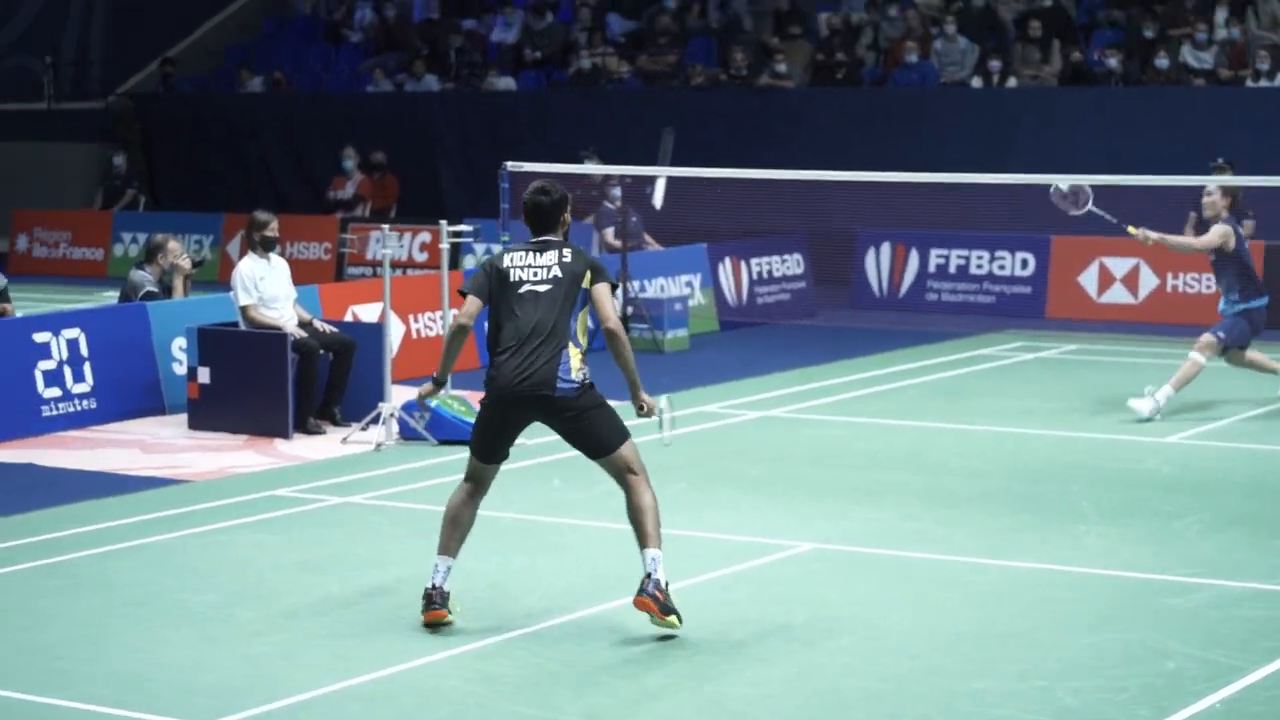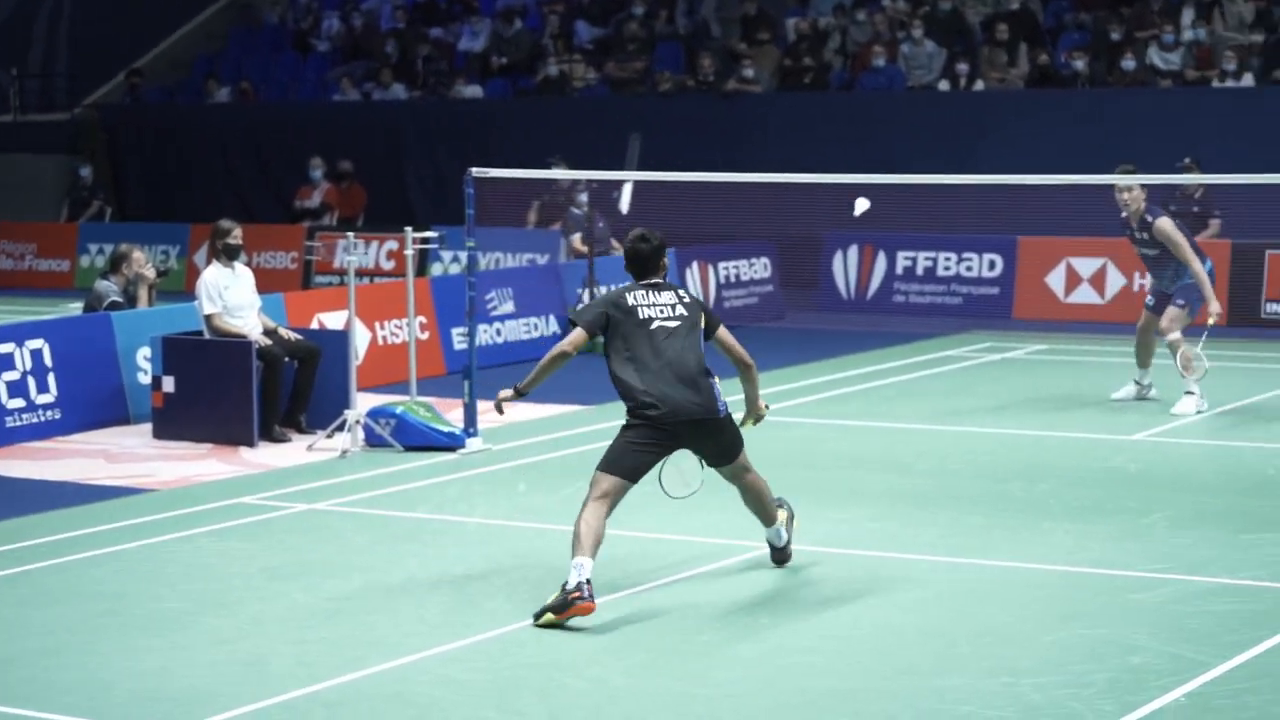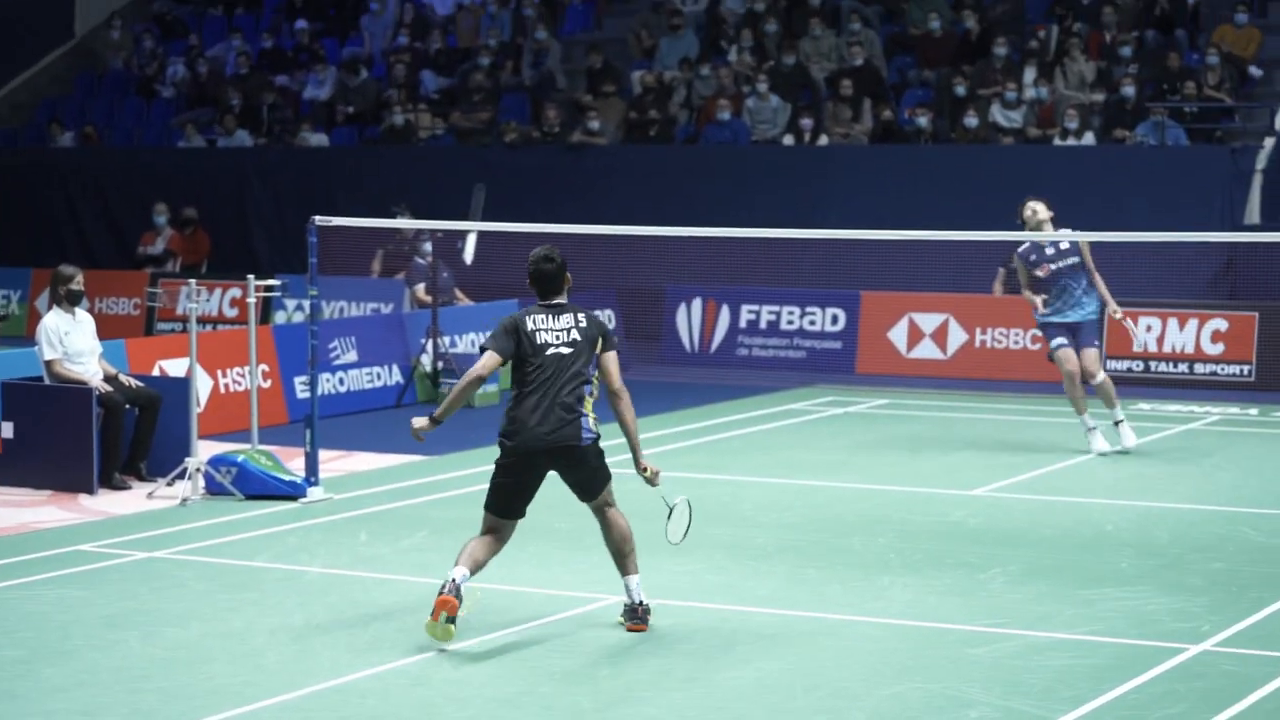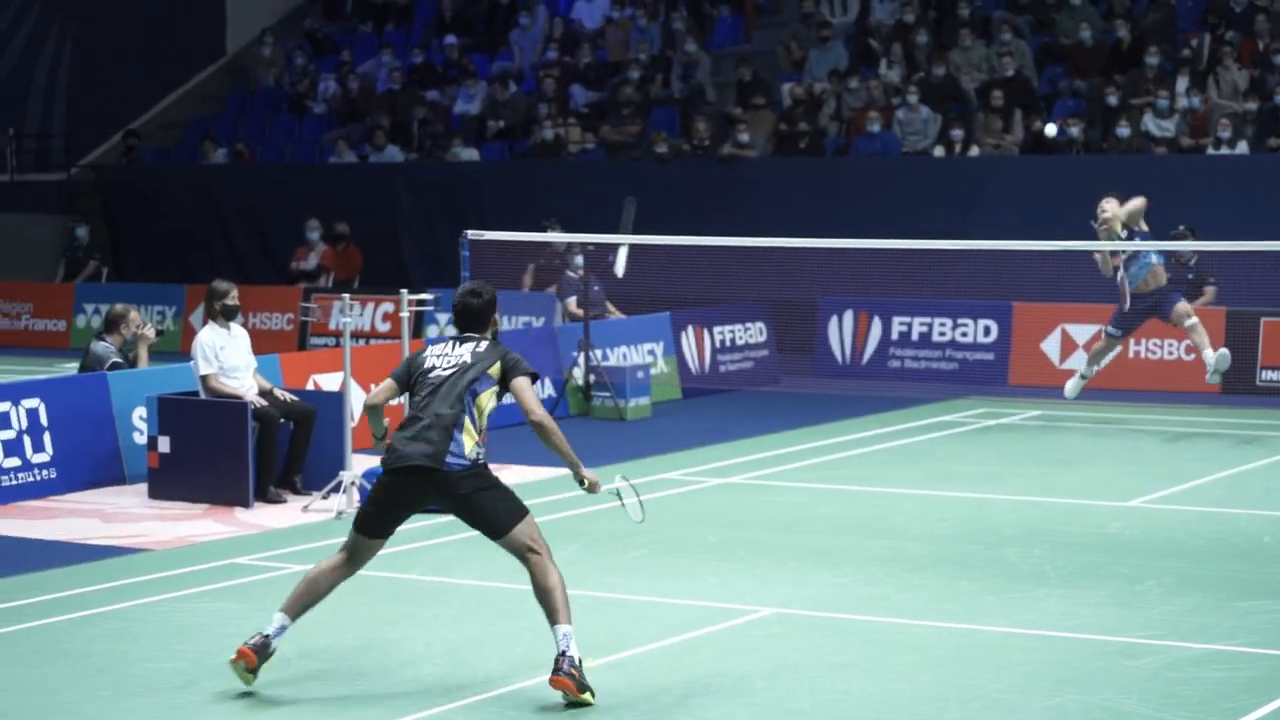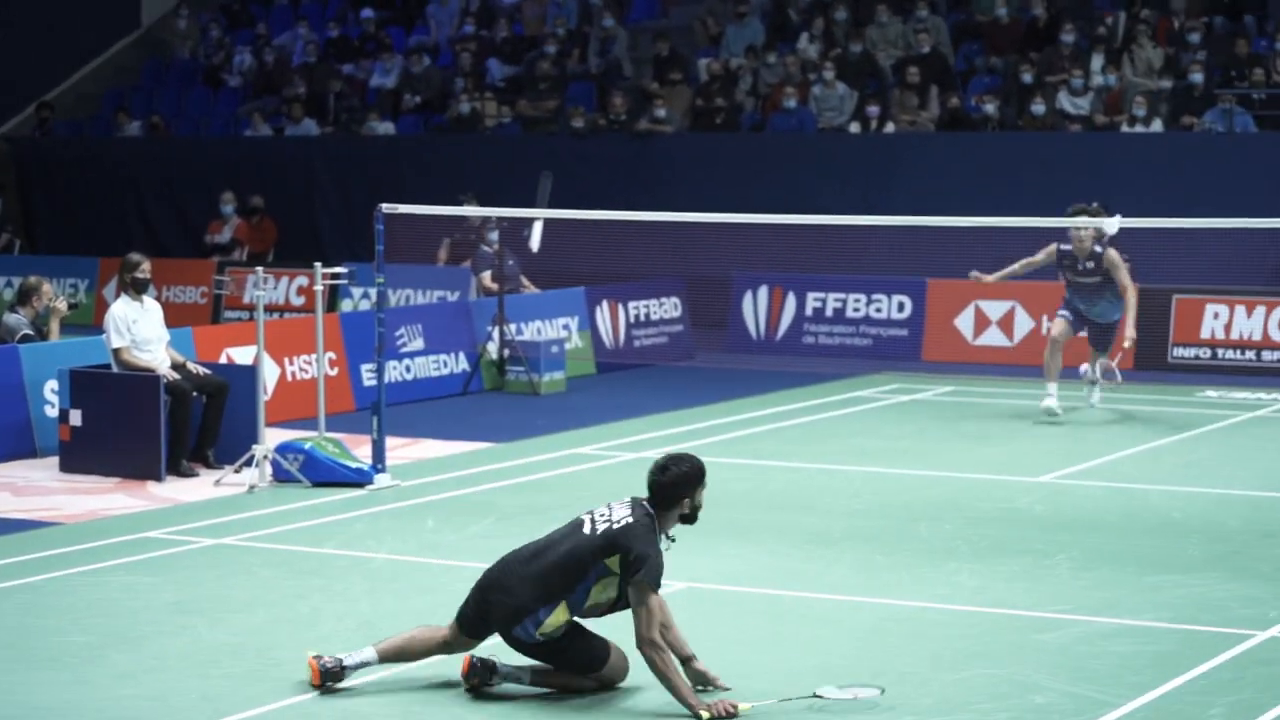
dt=0.7s
person 1, frame 1
left shoulder: (497, 263)
right shoulder: (585, 263)
left elbow: (462, 322)
right elbow: (612, 328)
left wrist: (438, 380)
right wrist: (638, 391)
left hip: (505, 388)
right hip: (565, 387)
left knee: (474, 483)
right knee: (634, 475)
left ankle: (437, 592)
right ankle: (653, 584)
person 1, frame 2
left shoulder: (612, 303)
right shoulder: (689, 302)
left elbow: (564, 350)
right elbow: (743, 359)
left wrist: (518, 391)
right wrist: (754, 401)
left hip: (651, 416)
right hip: (707, 411)
left knee: (597, 502)
right knee: (739, 470)
left ankle: (577, 589)
right ankle: (779, 538)
person 1, frame 3
left shoulder: (516, 324)
right shoulder: (594, 326)
left elbow: (478, 374)
right elbow: (617, 391)
left wrist: (434, 420)
right wrist: (639, 457)
left hip: (521, 442)
right hip: (575, 438)
left knee: (494, 536)
right knee: (606, 507)
left ankle: (452, 587)
right ankle: (635, 604)
person 1, frame 4
left shoulder: (424, 353)
right shoulder: (502, 357)
left elbow: (375, 400)
right elbow: (537, 417)
left wrist: (384, 439)
right wrist: (579, 469)
left hip: (402, 467)
right hip: (456, 471)
left knee: (348, 558)
right knee: (537, 552)
left ankle: (262, 644)
right ankle: (566, 662)
person 1, frame 5
left shoulder: (636, 509)
right shoulder: (642, 545)
left elbow: (657, 608)
right elbow: (652, 640)
left wrist: (693, 666)
left hip: (497, 582)
right hip: (523, 617)
left knee: (451, 638)
right knee: (615, 669)
left ankle: (338, 664)
right ankle: (492, 672)
person 2, frame 1
left shoulder: (1223, 229)
right shoulder: (1225, 228)
left elbow: (1196, 244)
left wrist: (1158, 237)
left hip: (1248, 310)
right hip: (1239, 308)
left knee: (1201, 348)
right knee: (1233, 355)
left ankle: (1157, 401)
person 2, frame 2
left shoulder: (1159, 223)
right shoulder: (1127, 219)
left elbow: (1193, 262)
left wrist: (1212, 301)
right wrist: (1153, 281)
left hip: (1193, 278)
right hip: (1166, 280)
left knee: (1168, 326)
right knee: (1144, 328)
left ankle: (1193, 393)
right ankle: (1142, 384)
person 2, frame 3
left shoulder: (1074, 240)
right shoulder: (1023, 253)
left elbow: (1092, 272)
right elbow: (1025, 290)
left wrist: (1109, 301)
right wrist: (1034, 299)
left hip: (1086, 316)
right hip: (1052, 321)
left knee: (1091, 370)
right knee: (1070, 370)
left ankle: (1119, 421)
right ankle: (1091, 429)
person 2, frame 4
left shoulder: (1134, 224)
right shoulder: (1106, 239)
left elbow: (1141, 203)
right elbow: (1107, 272)
left wrist: (1120, 214)
left hip: (1161, 292)
right hip: (1132, 301)
left knee: (1185, 312)
right knee: (1104, 347)
left ankle: (1211, 361)
right ankle: (1084, 375)
person 2, frame 5
left shoulder: (1108, 254)
right shoulder: (1060, 251)
left elbow: (1129, 291)
right elbow: (1028, 264)
left wrist: (1130, 325)
right wrist: (993, 278)
left hip: (1106, 313)
right hip: (1075, 306)
left knee: (1100, 359)
right knee: (1056, 337)
left ankle: (1092, 378)
right ankle: (1050, 395)
person 3, frame 1
left shoulder: (280, 263)
right shoulder: (245, 269)
right elbow: (250, 315)
left wrist: (312, 320)
right wrist: (282, 325)
left hip: (293, 327)
right hip: (267, 332)
left knee: (345, 343)
right knee: (310, 348)
left ankle: (329, 407)
right ankle: (304, 417)
person 3, frame 2
left shoulder: (245, 271)
right shoulder: (209, 277)
right elbow: (214, 323)
left wrist: (277, 328)
right wrist: (247, 334)
left hip: (258, 335)
right hip: (232, 340)
left knee: (310, 350)
right knee: (275, 355)
left ankle: (294, 415)
right ankle: (269, 424)
person 3, frame 3
left shoulder: (86, 317)
right shoulder: (50, 323)
right elbow: (55, 369)
left wrist: (118, 374)
right wrist: (87, 380)
left hip: (99, 381)
right hip: (72, 386)
left knee: (151, 398)
right knee: (115, 402)
left ankle: (134, 462)
right ankle: (109, 472)
person 3, frame 4
left shoulder: (241, 332)
right shoulder: (205, 338)
right elbow: (211, 384)
left wrist: (272, 389)
right wrist: (243, 395)
left hip: (253, 396)
right hip: (227, 401)
left knee: (306, 412)
right knee: (270, 416)
left ankle: (290, 476)
right ankle: (264, 486)
person 3, frame 5
left shoulder: (154, 305)
right shoulder: (118, 311)
right elbow: (123, 357)
left wrist: (186, 362)
right wrist: (155, 368)
left hip: (166, 370)
right hip: (140, 374)
left knee: (219, 385)
right knee: (183, 390)
left ankle: (203, 450)
right ankle: (177, 460)
